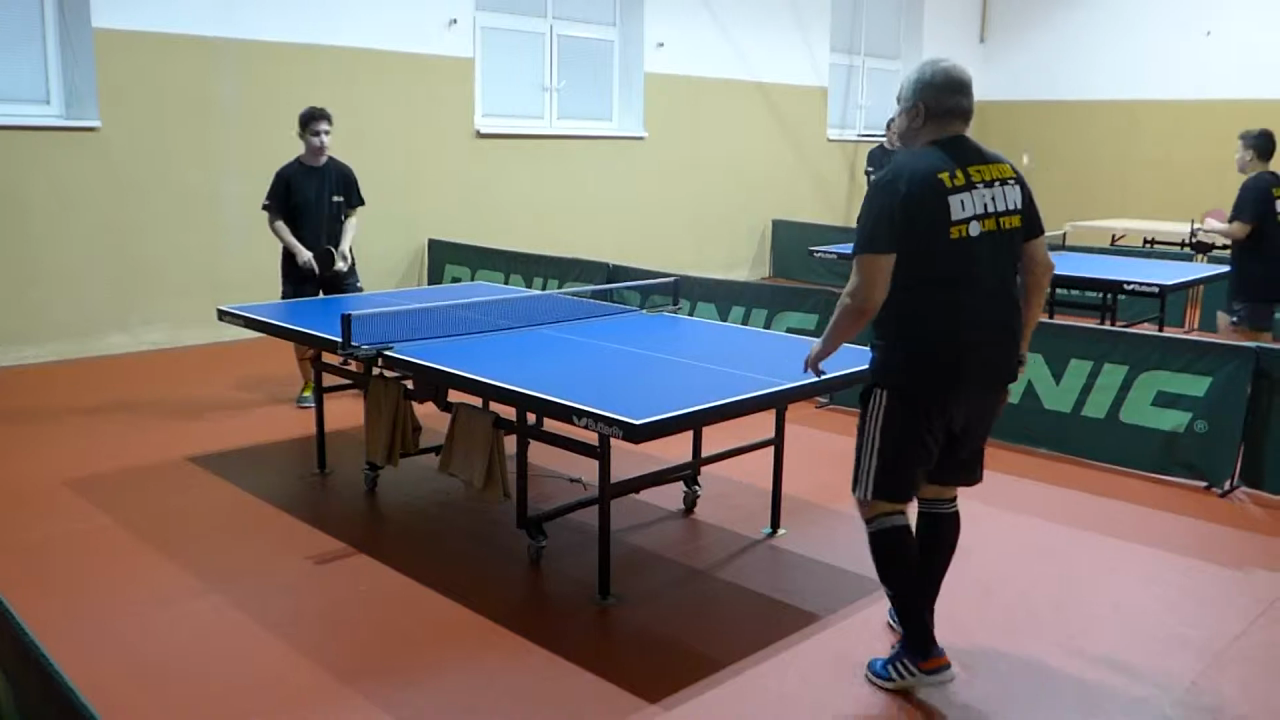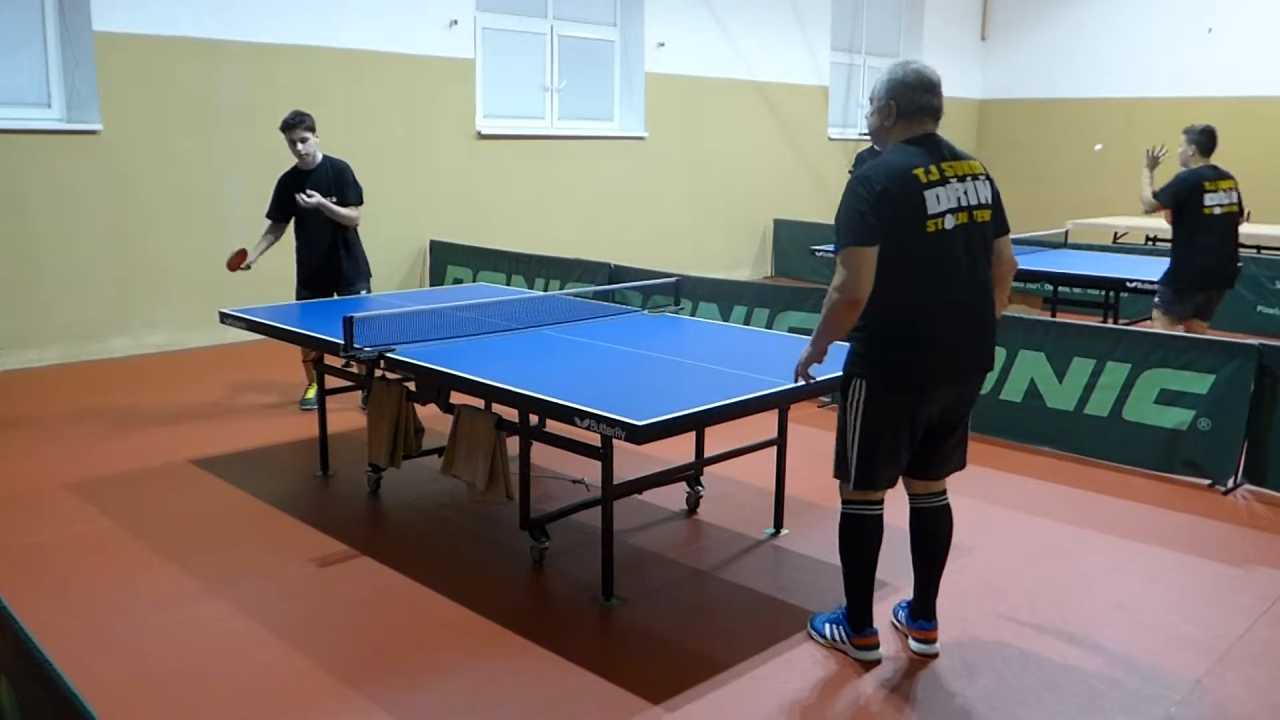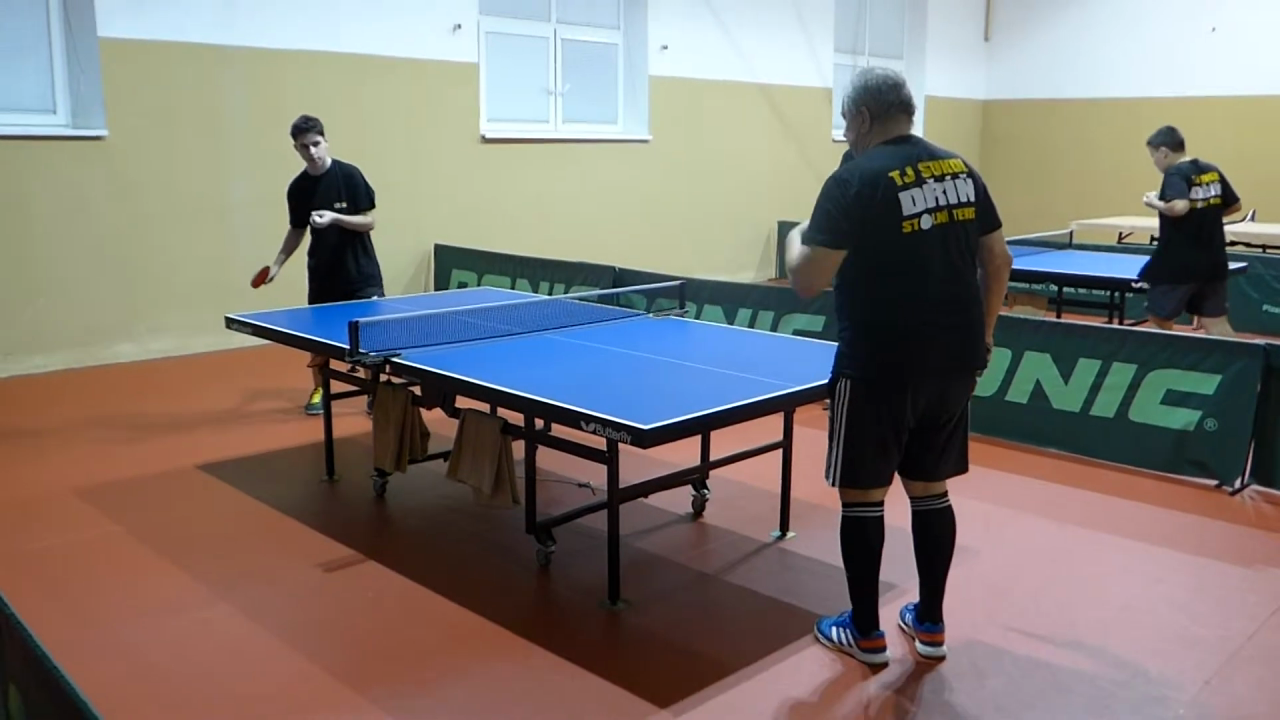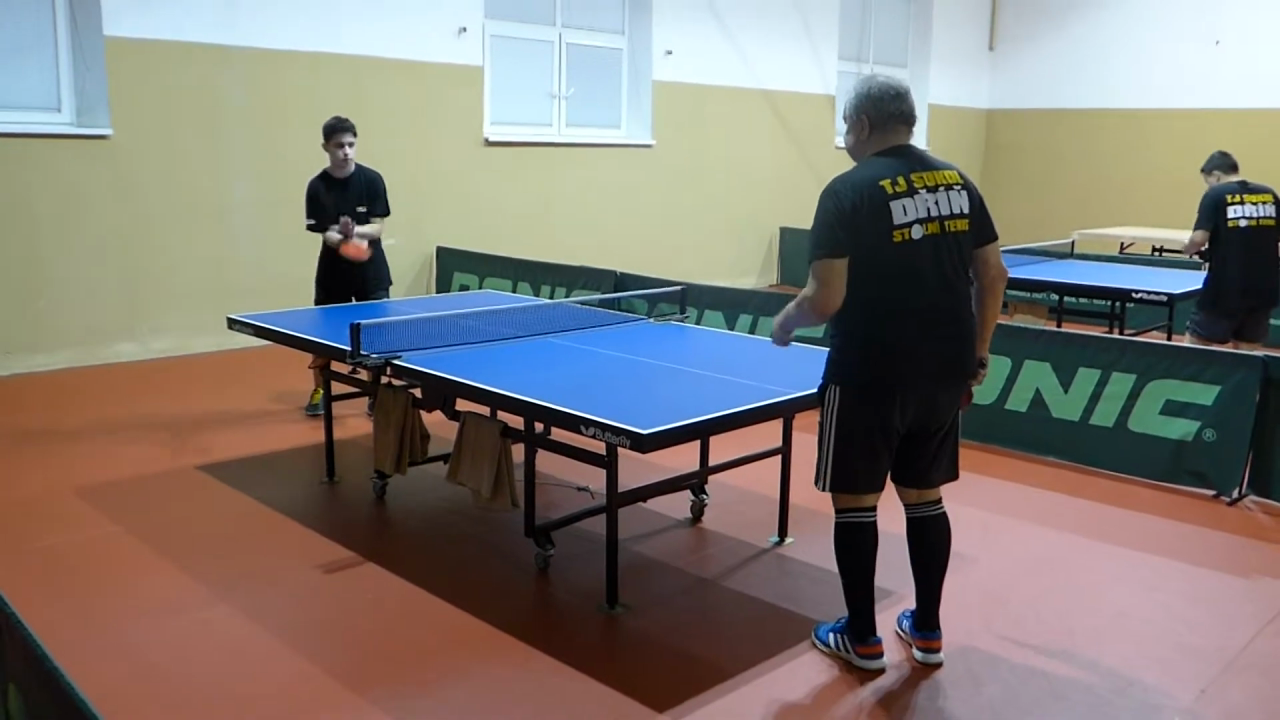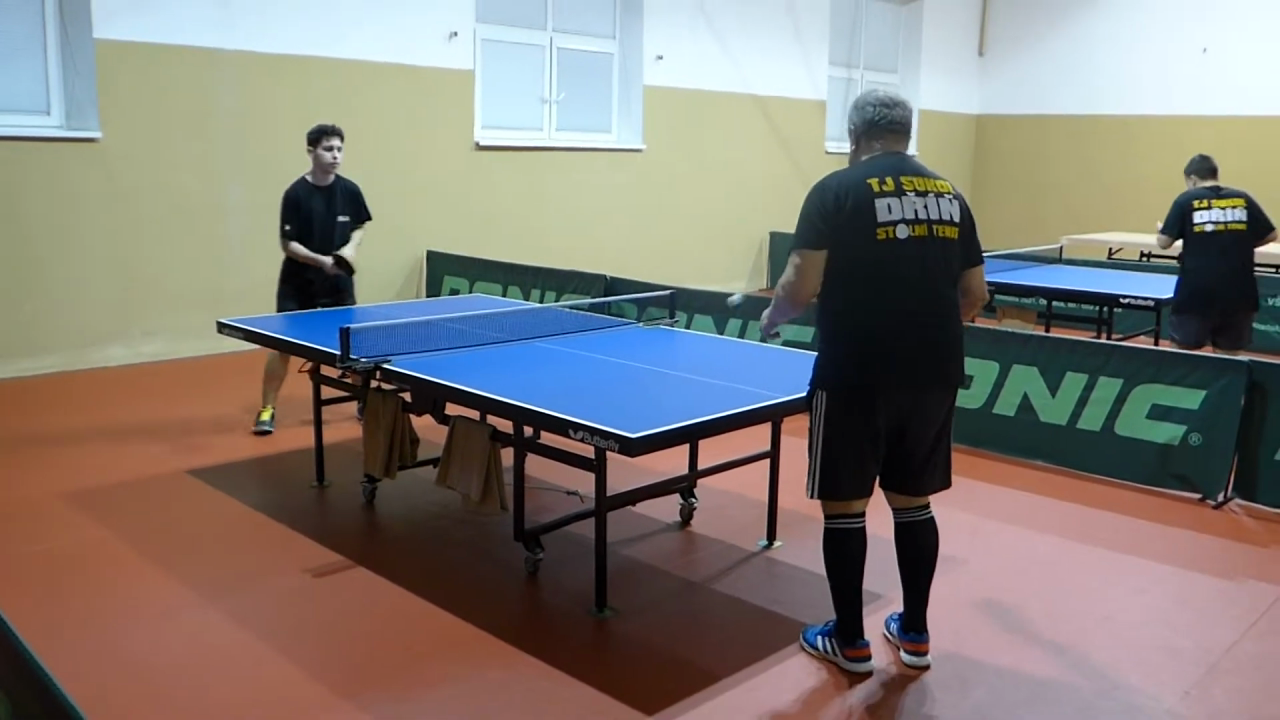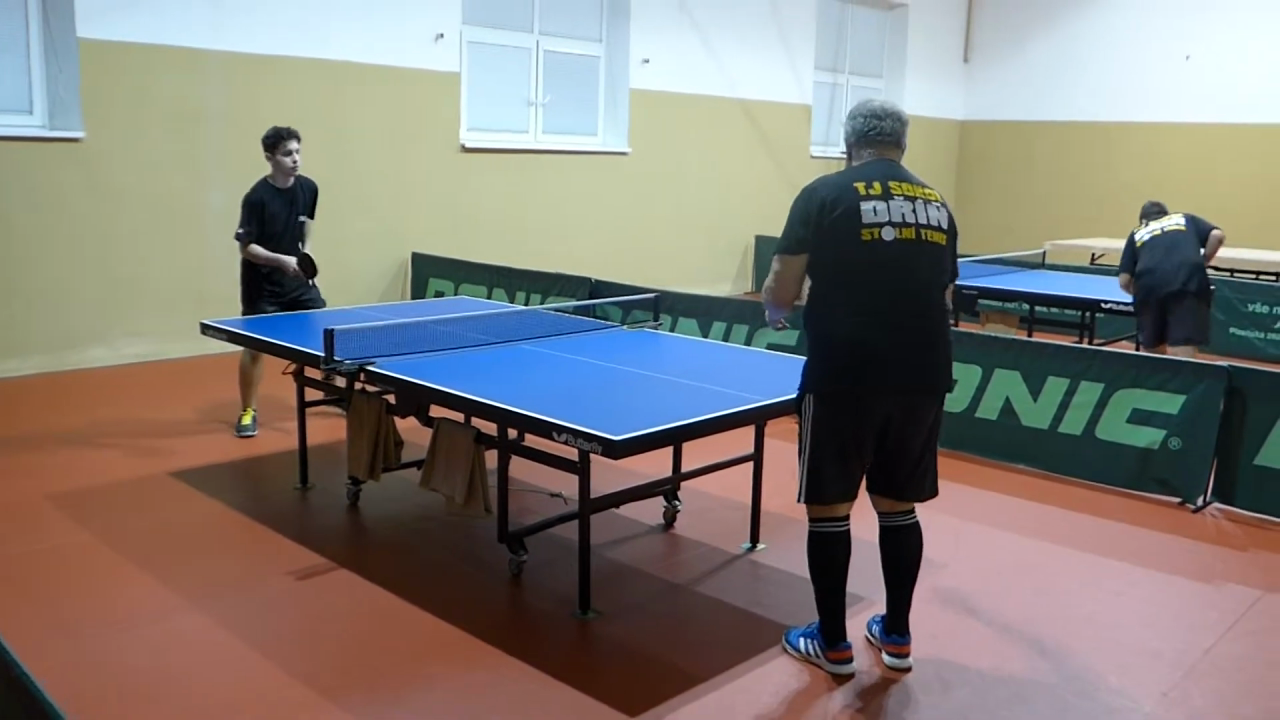
dt=0.5s
person 1, frame 1
left shoulder: (900, 180)
right shoulder: (1007, 175)
left elbow: (865, 295)
right elbow: (1039, 269)
left wrist: (824, 347)
right wrist: (1015, 344)
left hip: (915, 375)
right hip: (986, 371)
left knee: (882, 505)
right knee: (940, 494)
left ankle: (921, 652)
right ankle: (915, 611)
person 1, frame 2
left shoulder: (877, 179)
right shoulder: (975, 173)
left elbow: (853, 290)
right elbow: (1004, 267)
left wrist: (816, 347)
left hip: (892, 368)
right hip: (962, 365)
left knee: (863, 493)
right knee: (930, 487)
left ankle: (857, 628)
right ankle: (923, 619)
person 1, frame 3
left shoulder: (854, 180)
right shoulder: (961, 170)
left elbow: (808, 279)
right elbow: (998, 262)
left wrist: (796, 241)
right wrist: (981, 337)
left hip: (878, 367)
right hip: (951, 363)
left knee: (862, 495)
right knee: (930, 489)
left ankle: (865, 631)
right ankle: (930, 622)
person 1, frame 4
left shoulder: (849, 191)
right shoulder: (958, 182)
left elbow: (825, 298)
right elbow: (992, 275)
left wrist: (785, 322)
right wrist: (977, 353)
left hip: (869, 375)
right hip: (942, 372)
left knee: (854, 500)
right knee: (924, 496)
left ankle: (861, 638)
right ankle: (927, 629)
person 1, frame 5
left shoulder: (836, 191)
right shoulder: (949, 195)
left elbow: (800, 288)
right elbow: (975, 294)
left wrist: (771, 316)
left hip: (856, 375)
right hip: (933, 376)
left knee: (844, 506)
right knee: (913, 501)
left ankle: (849, 641)
right ankle: (914, 632)
person 1, frame 6
left shoulder: (825, 195)
right shoulder: (937, 205)
left elbow: (780, 291)
left wrist: (772, 310)
left hip: (844, 375)
right hip: (922, 376)
left knee: (829, 508)
right knee: (898, 505)
left ankle: (832, 642)
right ankle: (896, 634)
person 2, frame 1
left shoulder: (343, 173)
right shoulder: (287, 175)
left elbow: (351, 216)
right elbow: (274, 220)
left wrist: (345, 247)
right wrist: (298, 250)
left hip: (337, 263)
right hip: (300, 264)
right ankle: (308, 384)
person 2, frame 2
left shoulder: (339, 170)
right shoulder: (287, 182)
left elbow: (354, 218)
right elbow: (278, 225)
left wrist: (322, 203)
right wrist: (254, 254)
left hip: (349, 266)
right hip: (310, 269)
left ankle: (368, 387)
right ankle: (312, 385)
person 2, frame 3
left shoulder: (349, 175)
right shoulder: (297, 188)
left elbow: (369, 222)
right elbow: (297, 230)
left wrist: (334, 218)
right wrist: (277, 264)
left hip: (360, 272)
right hip: (322, 274)
left ankle: (375, 392)
right ankle: (319, 390)
person 2, frame 4
left shoulder: (372, 180)
right shoulder: (317, 187)
left elbow: (376, 229)
right elbow: (326, 236)
left wrist: (354, 230)
right wrist: (342, 236)
left hip: (372, 272)
right hip: (333, 273)
left ankle: (376, 395)
right ankle: (318, 391)
person 2, frame 5
left shoulder: (350, 190)
right shoulder: (295, 194)
left elbow: (360, 228)
right elbow: (287, 244)
left wrist: (350, 248)
right wrist: (320, 260)
left hip: (338, 283)
right hip: (298, 283)
right ankle: (267, 409)
person 2, frame 6
left shoulder: (308, 188)
right shoulder: (256, 197)
right elbow: (246, 248)
left wrist: (304, 256)
right wrist: (280, 260)
left hip: (296, 278)
right hip: (261, 283)
right knee: (254, 347)
right ankle: (248, 411)
person 3, frame 1
left shoulder: (1253, 186)
left elbow: (1239, 231)
left wrist: (1214, 226)
left hip: (1255, 276)
left knee: (1256, 337)
right knee: (1227, 324)
person 3, frame 2
left shoulder: (1187, 179)
right shoulder: (1229, 179)
left elbow: (1148, 205)
right elbow: (1239, 219)
left wrist: (1148, 169)
left hip: (1192, 268)
right hip: (1223, 268)
left knee: (1162, 321)
right knee: (1196, 328)
person 3, frame 3
left shoulder: (1175, 174)
right shoulder: (1212, 171)
left elbow: (1179, 207)
right elbow: (1235, 206)
left wrist: (1155, 203)
left hip: (1177, 265)
right hip: (1212, 263)
left knee: (1159, 321)
right knee: (1217, 325)
person 3, frame 4
left shoulder: (1215, 195)
left elbow: (1199, 238)
left wrist: (1190, 248)
left hip: (1226, 289)
right hip: (1264, 288)
left knee: (1195, 343)
right knee: (1248, 349)
person 3, frame 5
left shoulder: (1186, 200)
right shoulder: (1243, 199)
left elbow: (1164, 242)
right elbow: (1270, 235)
left wrist: (1163, 229)
left hip: (1196, 291)
right hip: (1239, 292)
right knee: (1229, 356)
person 3, frame 6
left shoulder: (1136, 234)
right shoulder: (1186, 219)
left elbow: (1124, 281)
right elbow: (1217, 235)
left wrist: (1137, 292)
right wrist: (1203, 262)
left hip: (1149, 284)
right hip: (1188, 283)
left knee: (1155, 354)
right knee: (1184, 356)
